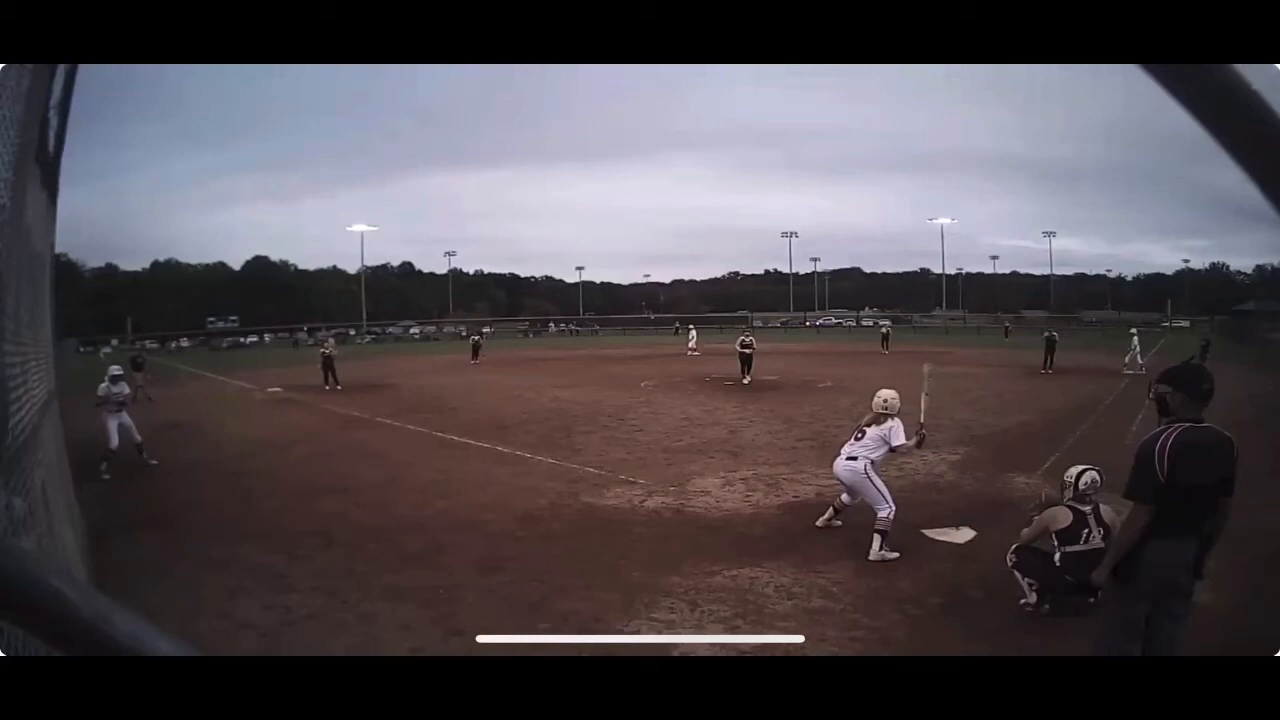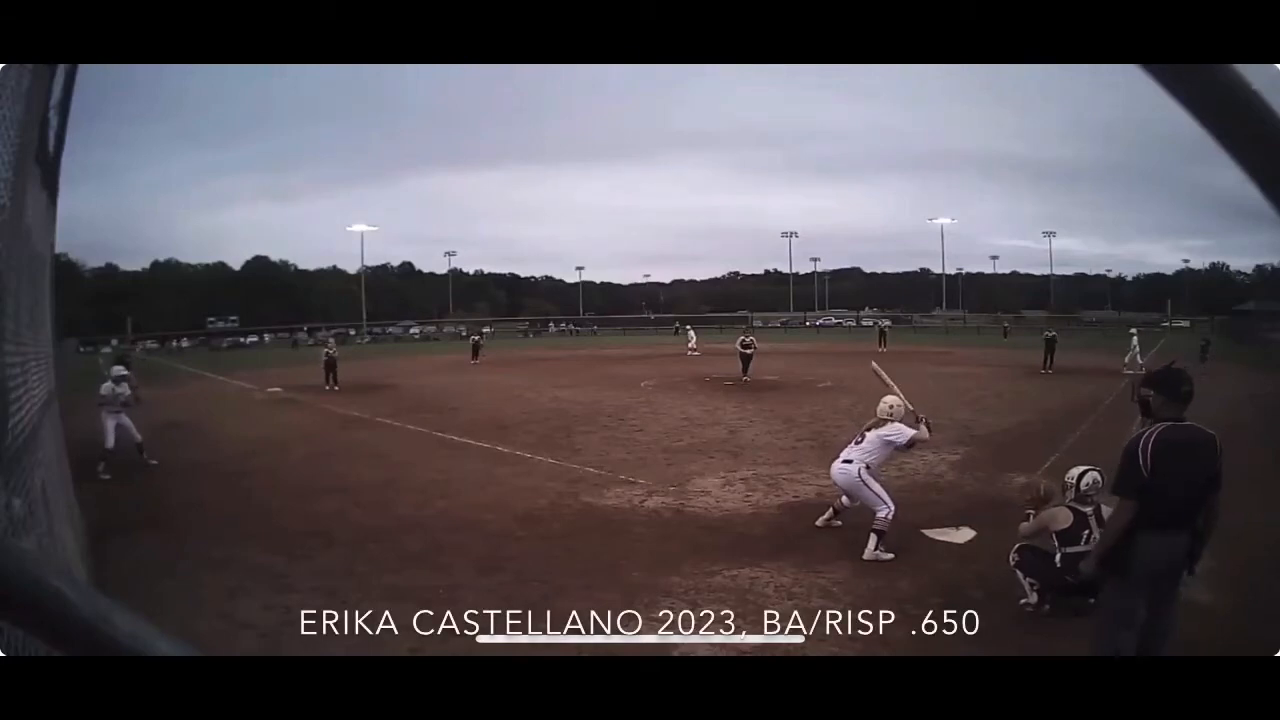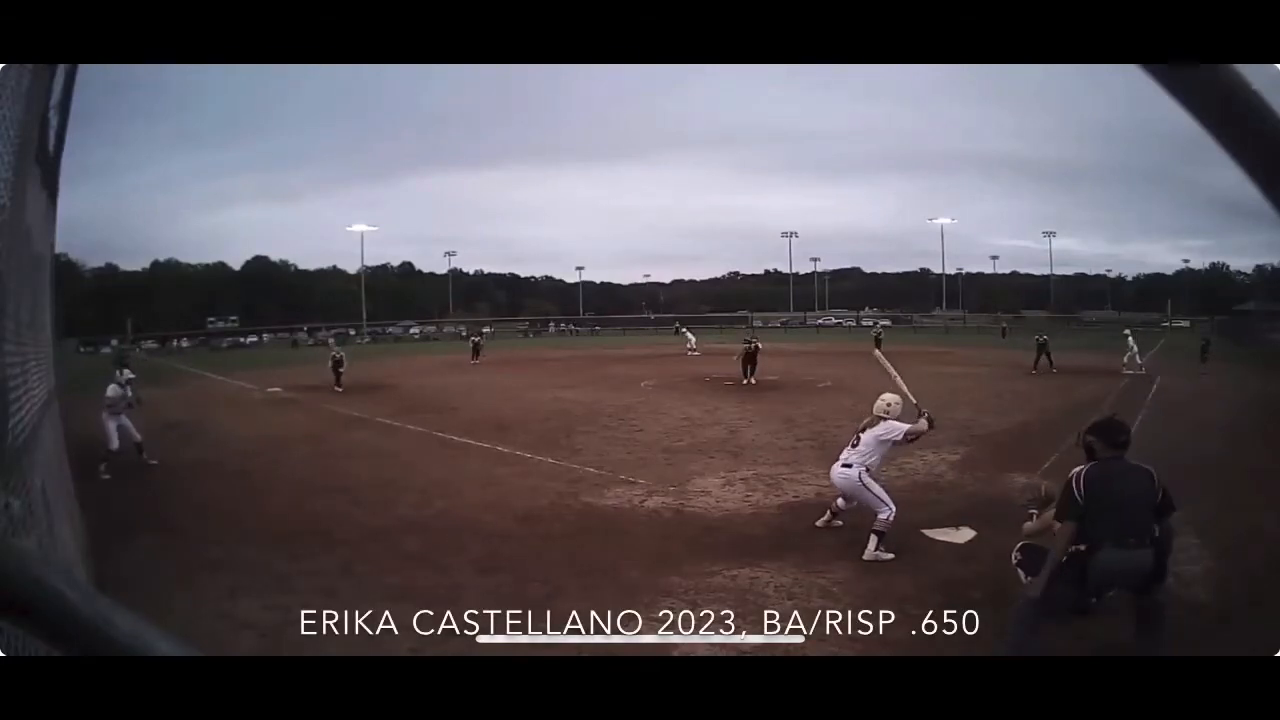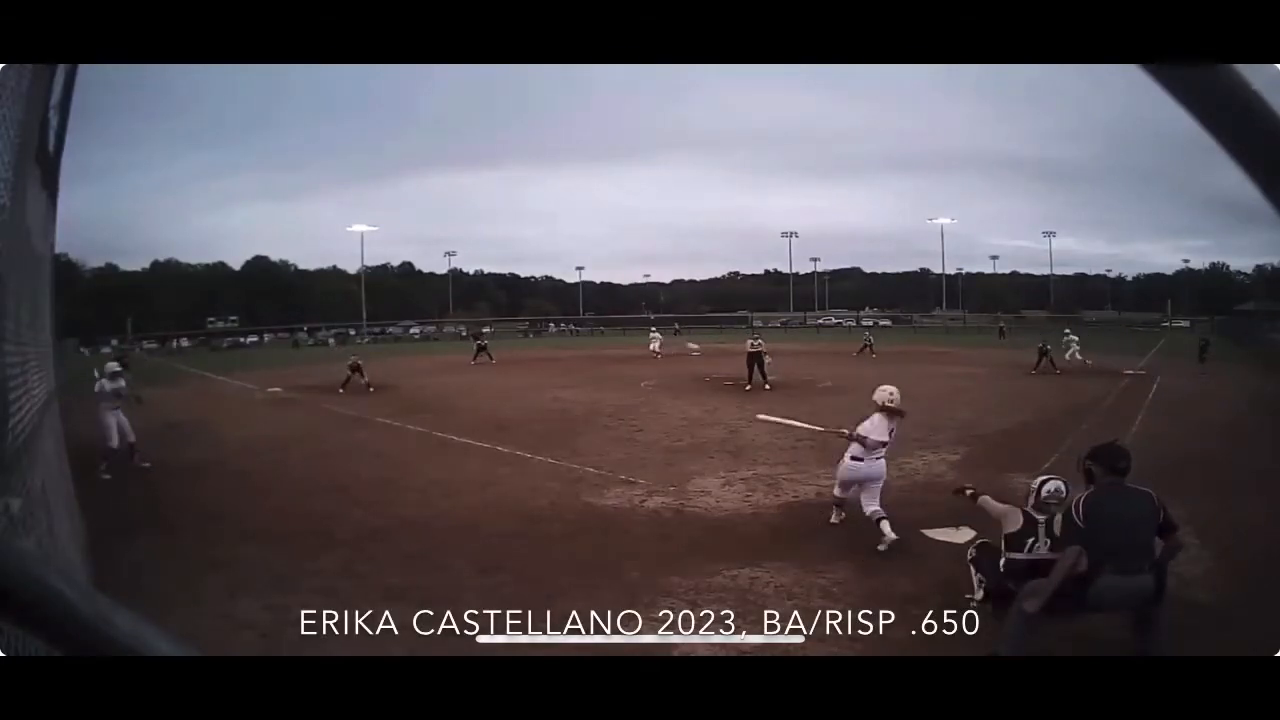
dt=1s
person 1, frame 1
left shoulder: (1159, 444)
right shoulder: (1225, 444)
left elbow: (1140, 517)
right elbow: (1222, 511)
left wrist: (1106, 565)
right wrist: (1201, 553)
left hip: (1146, 554)
right hip: (1186, 554)
left knee: (1120, 636)
right knee: (1167, 636)
person 1, frame 2
left shoulder: (1145, 443)
right shoulder: (1209, 442)
left elbow: (1125, 512)
right elbow: (1212, 506)
left wrist: (1094, 558)
right wrist: (1196, 548)
left hip: (1140, 546)
right hip: (1180, 546)
left knee: (1117, 627)
right knee: (1160, 615)
person 1, frame 3
left shoulder: (1083, 477)
right shoulder: (1148, 476)
left elbow: (1066, 533)
right elbow: (1166, 528)
left wrist: (1041, 580)
right wrist: (1159, 564)
left hip: (1101, 561)
right hip: (1145, 562)
left knee: (1036, 597)
right knee: (1149, 598)
left ankle: (1017, 651)
person 1, frame 4
left shoulder: (1083, 504)
right shoulder: (1149, 499)
left elbow: (1070, 557)
right elbow: (1175, 543)
left wrist: (1040, 598)
left hip: (1101, 589)
right hip: (1146, 588)
left knee: (1029, 595)
left ankle: (1008, 652)
right ankle: (1150, 650)
